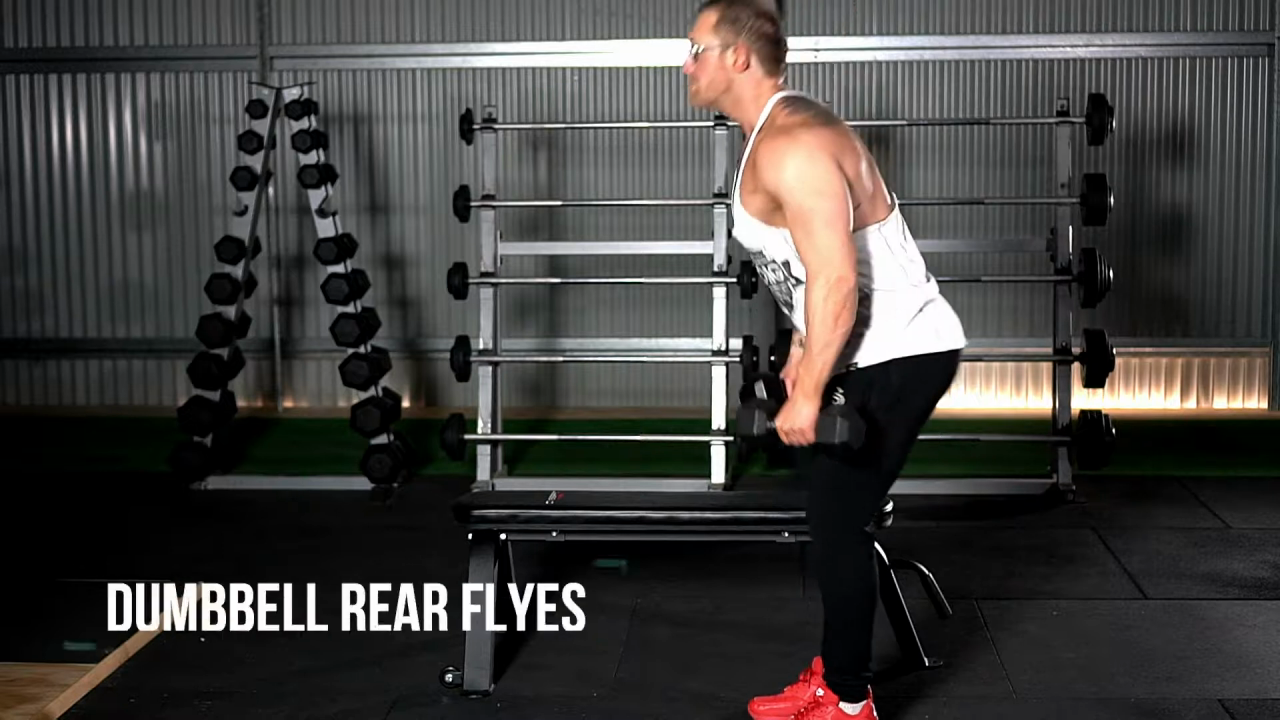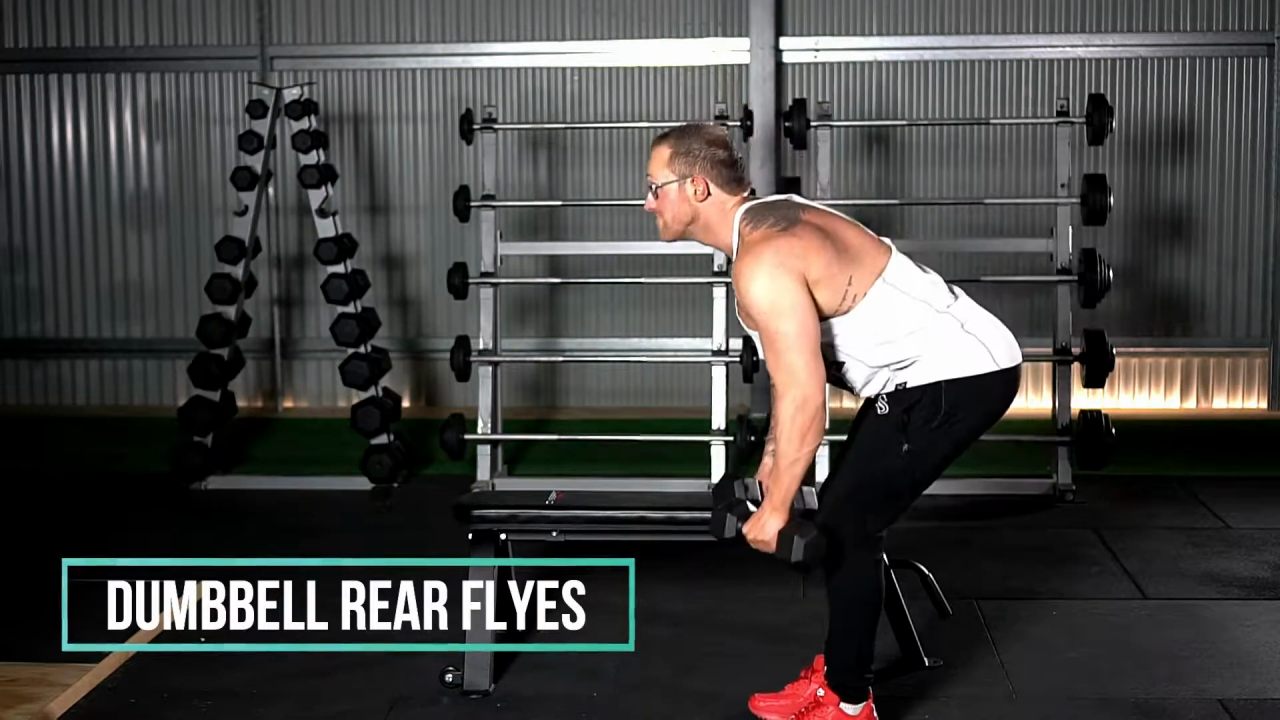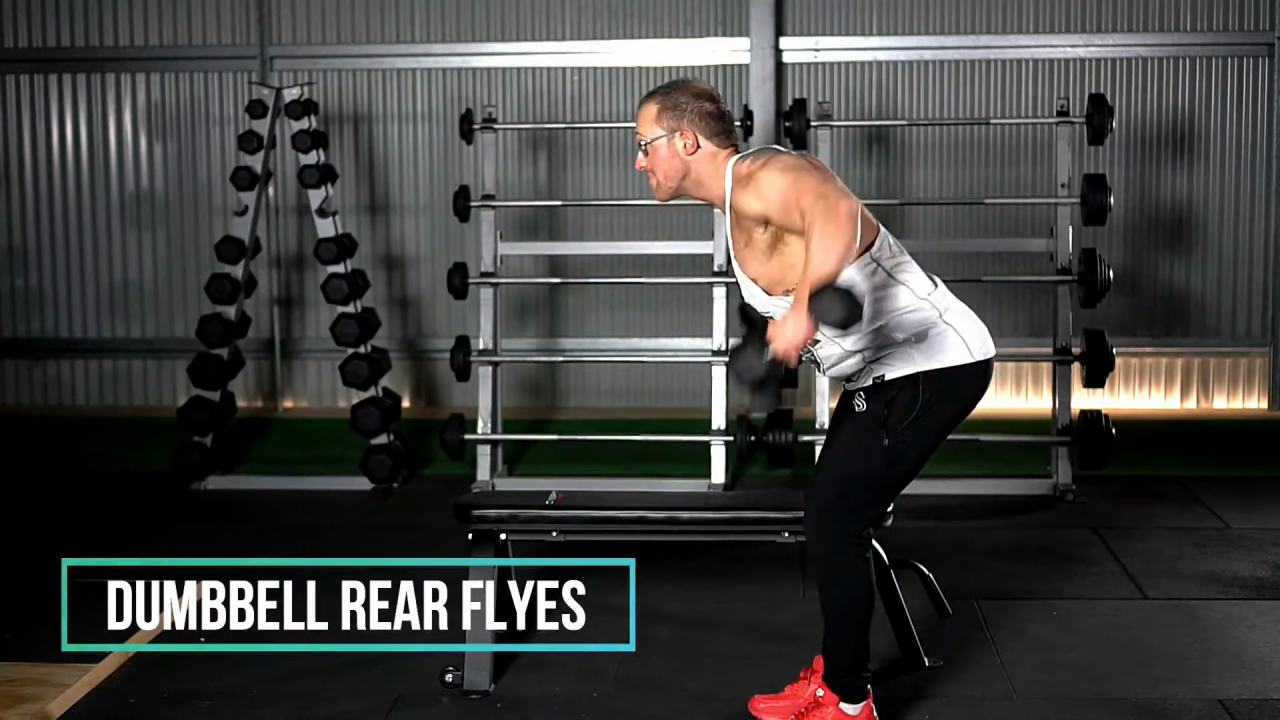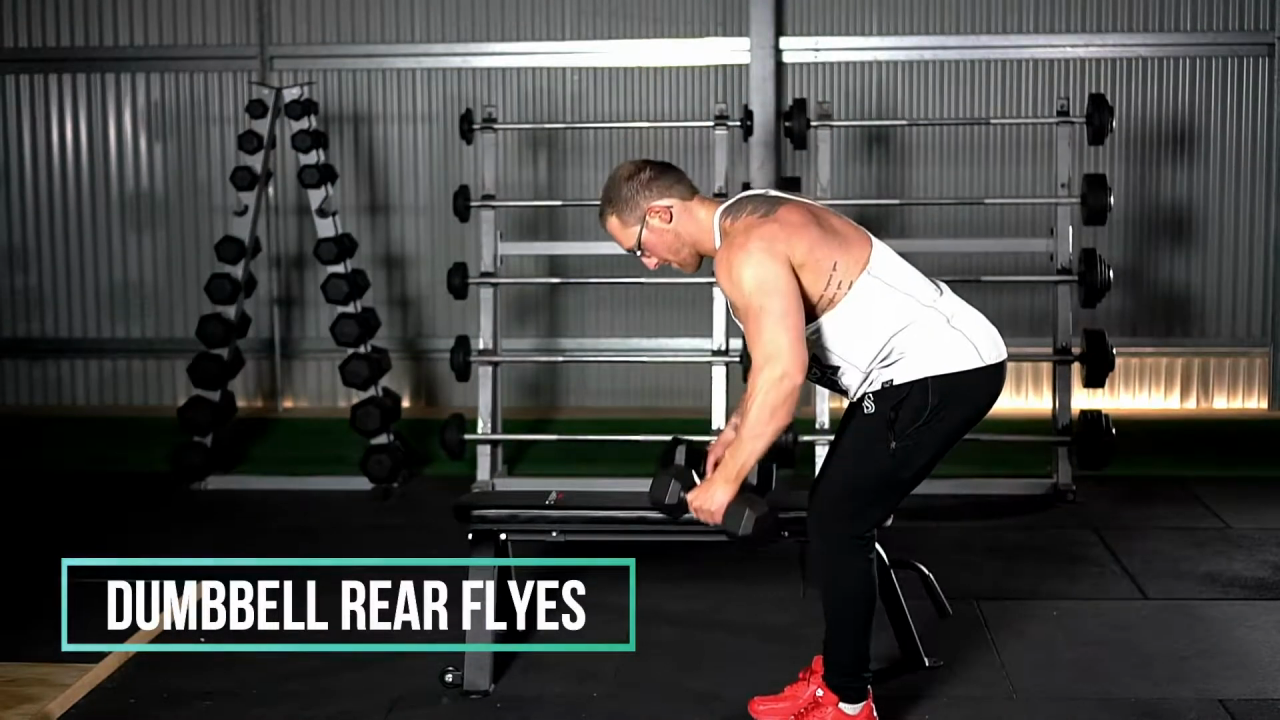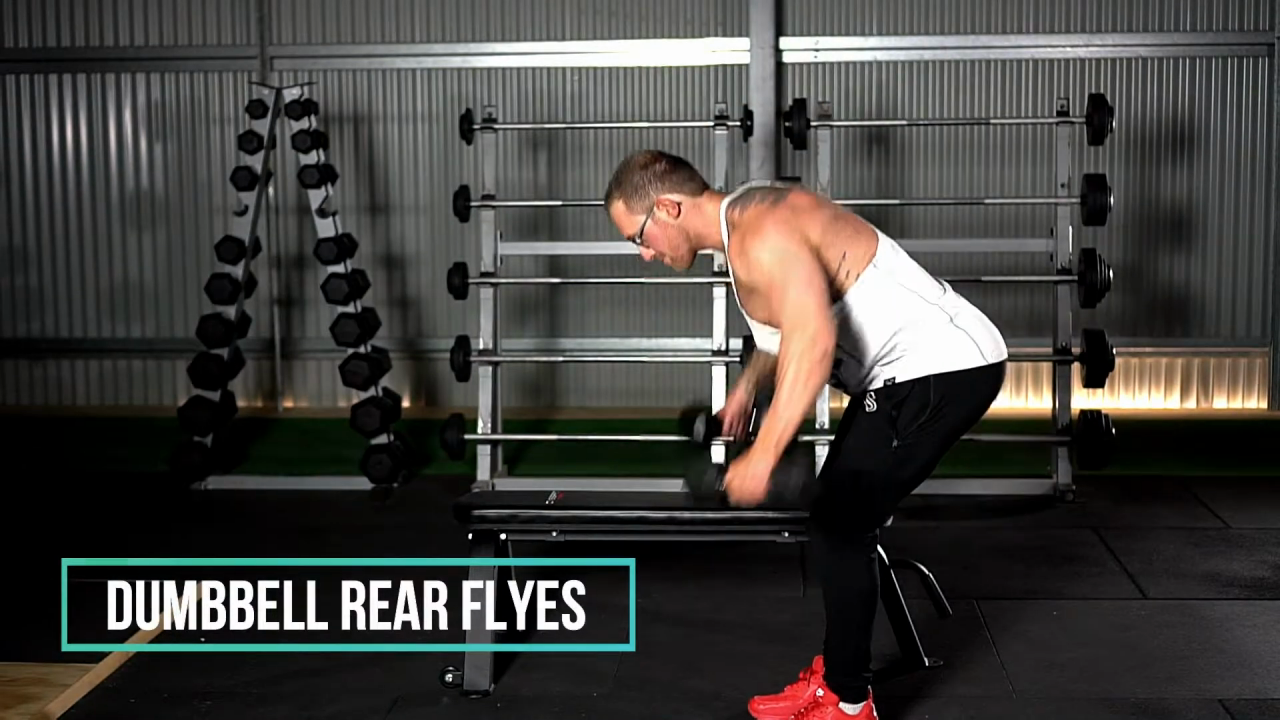
dt=1s
person 1, frame 1
left shoulder: (789, 144)
right shoulder: (783, 131)
left elbow: (835, 278)
left wrist: (807, 395)
right wrist: (801, 354)
left hip: (900, 354)
right hip: (891, 348)
left knee: (839, 522)
right knee: (834, 516)
person 1, frame 2
left shoulder: (762, 261)
right shoulder: (770, 223)
left elbow: (803, 396)
right elbow: (800, 369)
left wrist: (775, 507)
right wrist: (772, 461)
left hip: (958, 375)
right hip: (948, 362)
left knee: (846, 523)
right knee: (844, 511)
right ankle: (839, 672)
person 1, frame 3
left shoulder: (756, 182)
right shoulder: (747, 189)
left elbow: (838, 211)
left wrist: (801, 305)
right wrist: (796, 307)
left hip: (929, 364)
right hip: (905, 361)
left knee: (834, 522)
right knee: (832, 514)
person 1, frame 4
left shoulder: (747, 248)
right shoulder: (750, 223)
left elbow: (784, 376)
right elbow: (776, 352)
left wrist: (726, 480)
right wrist: (734, 431)
left hip: (942, 371)
right hip: (931, 362)
left knee: (837, 524)
right knee: (836, 517)
person 1, frame 5
left shoulder: (756, 232)
right shoulder: (747, 223)
left elbow: (815, 340)
right elbow: (805, 308)
left wrist: (763, 456)
right wrist: (744, 389)
left hip: (942, 368)
right hip: (918, 364)
left knee: (841, 523)
right knee: (836, 515)
